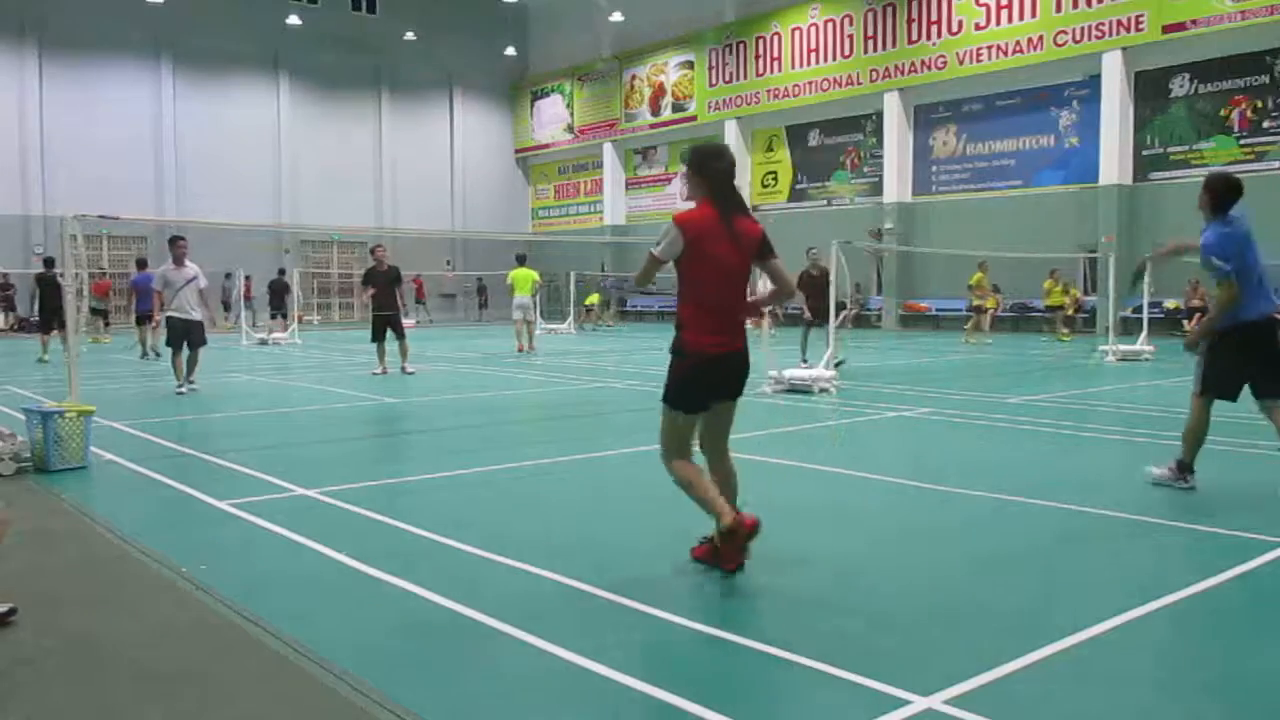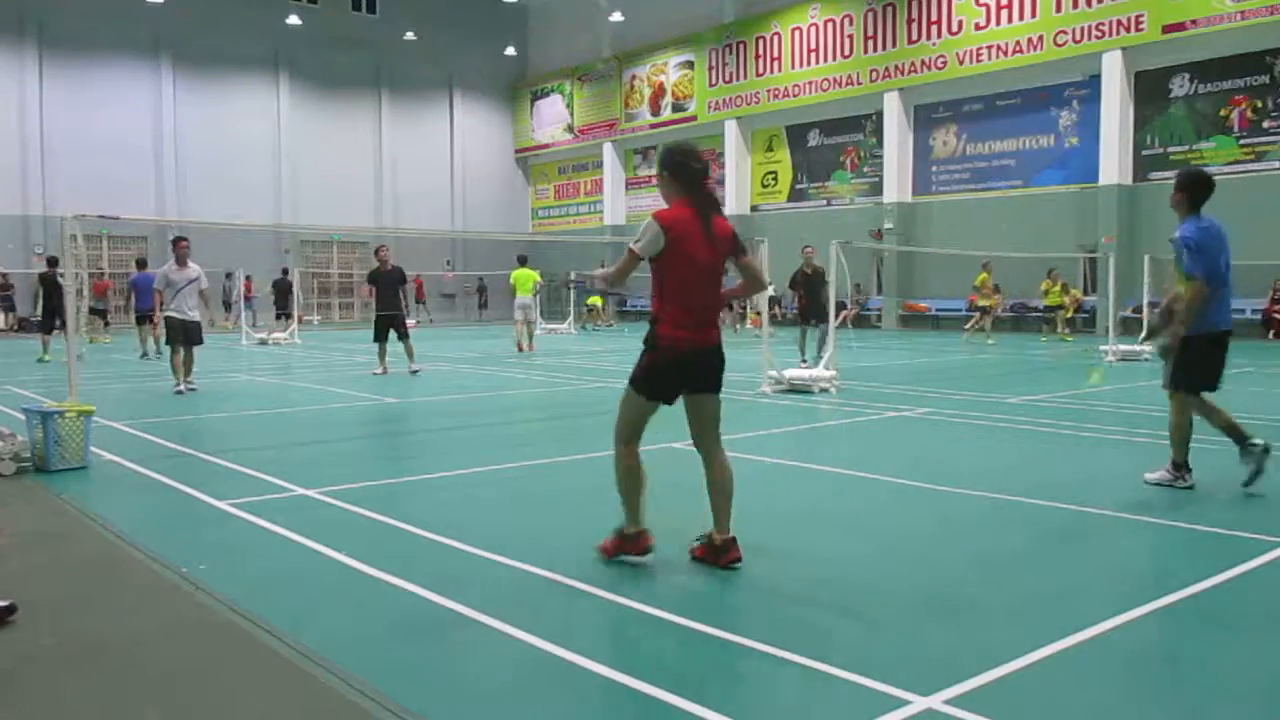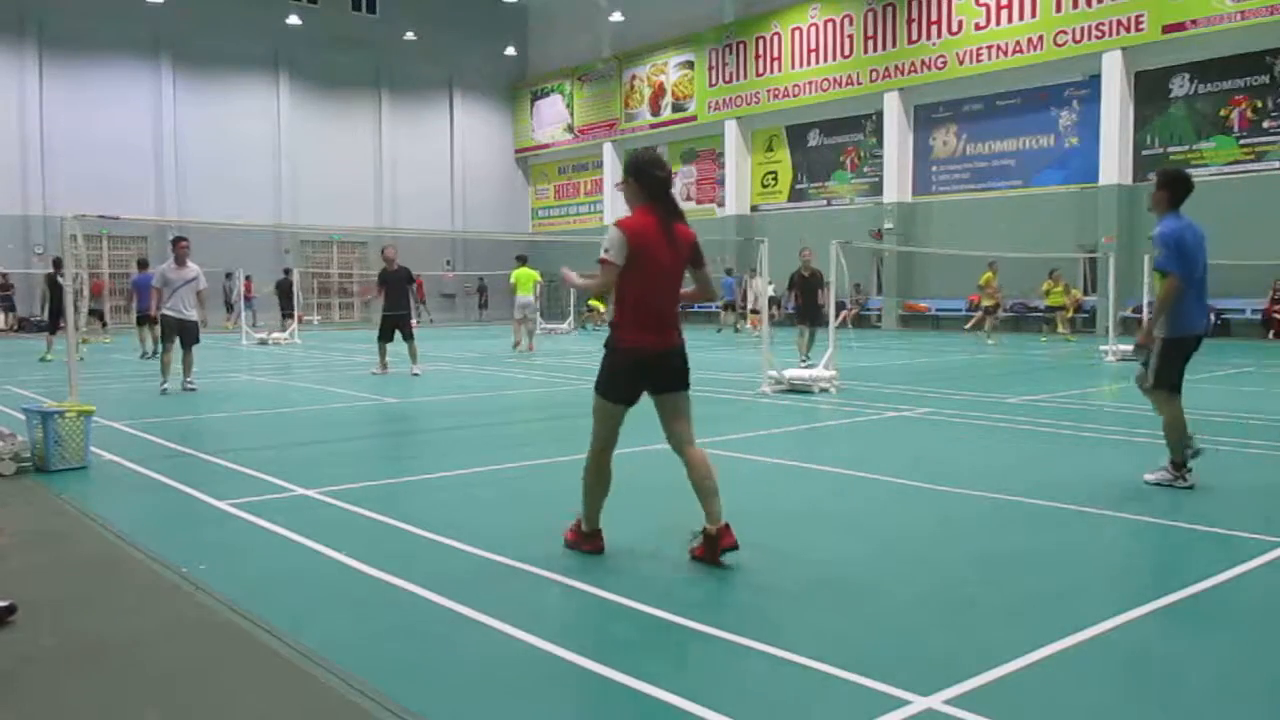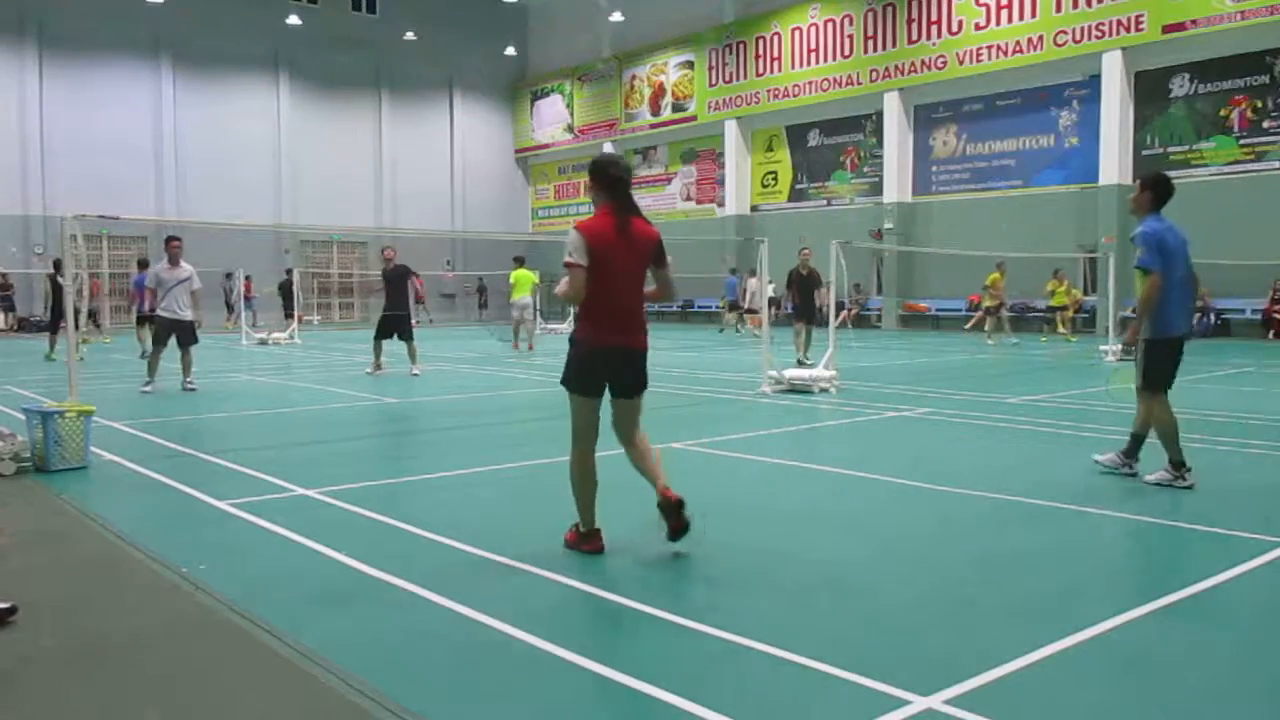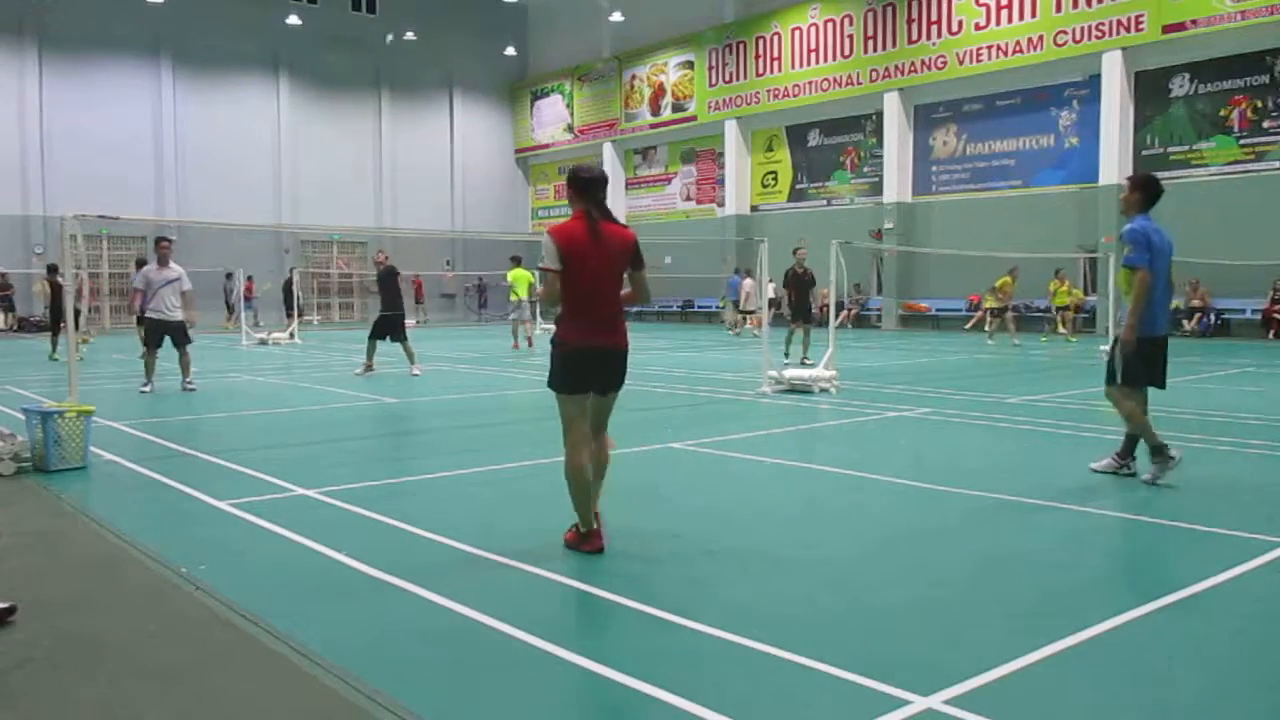
dt=0.2s
person 1, frame 1
left shoulder: (685, 224)
right shoulder: (750, 228)
left elbow: (642, 280)
right elbow: (787, 289)
left wrist: (640, 277)
left hip: (696, 353)
right hip: (734, 354)
left knee: (675, 455)
right knee: (717, 449)
left ankle: (732, 521)
right ankle: (726, 544)
person 1, frame 2
left shoulder: (662, 222)
right shoulder: (722, 226)
left elbow: (620, 275)
right elbow: (757, 282)
left wrist: (601, 276)
left hip: (667, 347)
right hip: (708, 348)
left knee: (626, 438)
right knee: (709, 445)
left ankle: (634, 531)
right ankle: (723, 539)
person 1, frame 3
left shoulder: (623, 230)
right shoulder: (684, 233)
left elbow: (601, 290)
right elbow: (708, 292)
left wrist: (575, 279)
left hip: (628, 350)
right hip: (670, 349)
left knee: (602, 445)
right knee: (684, 441)
left ankle: (588, 531)
right ankle: (716, 528)
person 1, frame 4
left shoulder: (584, 232)
right shoulder: (649, 234)
left elbow: (575, 295)
right elbow: (668, 294)
left wrist: (561, 290)
left hip: (590, 346)
right hip: (632, 346)
left knee: (584, 441)
right knee: (631, 432)
left ankle: (587, 531)
right ankle: (666, 495)
person 1, frame 5
left shoulder: (558, 236)
right shoulder: (625, 237)
left elbow: (550, 298)
right elbow: (642, 295)
left wrist: (559, 294)
left hip: (573, 347)
right hip: (613, 347)
left knee: (577, 440)
right knee: (598, 433)
left ankle: (587, 529)
right ankle: (591, 509)
person 2, frame 1
left shoulder: (1212, 241)
right shoulder: (1237, 223)
left elbow: (1230, 292)
left wrist: (1200, 330)
right wrist: (1159, 254)
left hip: (1233, 328)
left knee: (1201, 401)
left ankle: (1182, 470)
person 2, frame 2
left shoulder: (1186, 237)
right shoulder: (1213, 228)
left elbow: (1198, 288)
left wrist: (1174, 331)
right wrist: (1169, 307)
left hip: (1196, 328)
right hip: (1219, 325)
left knee: (1178, 396)
right knee: (1190, 396)
left ankle: (1179, 470)
right ankle: (1248, 444)
person 2, frame 3
left shoulder: (1166, 233)
right shoulder: (1192, 229)
left elbow: (1171, 283)
left wrist: (1148, 327)
left hip: (1173, 328)
right hip: (1193, 325)
left knee: (1166, 395)
right knee: (1147, 381)
left ankle: (1179, 470)
right ankle: (1183, 445)
person 2, frame 4
left shoulder: (1146, 233)
right shoulder: (1174, 233)
left elbow: (1155, 281)
right elbow: (1192, 281)
left wrist: (1135, 326)
right wrist: (1186, 317)
left hip: (1156, 330)
right hip: (1175, 328)
left knee: (1155, 398)
right knee: (1148, 395)
left ankle: (1179, 469)
right ankle: (1128, 457)
person 2, frame 5
left shoulder: (1134, 231)
right shoulder: (1159, 233)
left elbow: (1144, 278)
right elbow: (1168, 283)
left wrist: (1130, 325)
left hip: (1138, 329)
right hip: (1157, 328)
left knee: (1116, 391)
right knee: (1135, 392)
left ankle: (1162, 452)
right ankle: (1125, 457)
